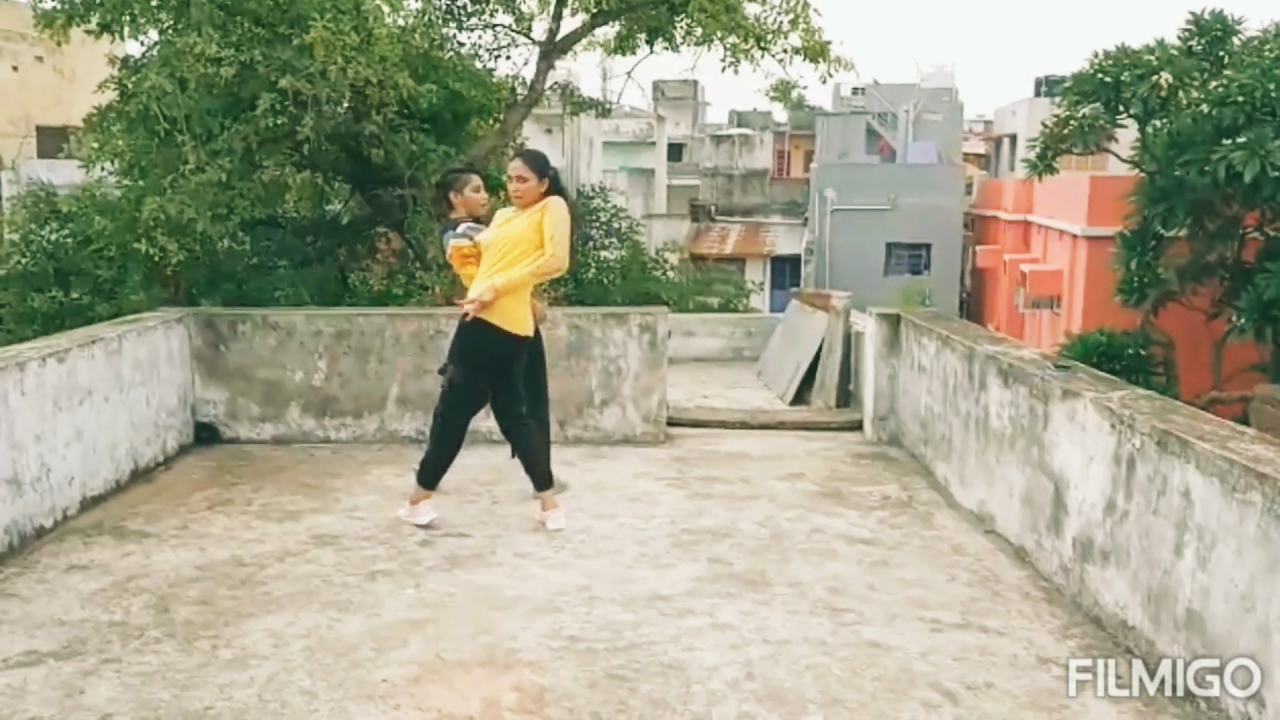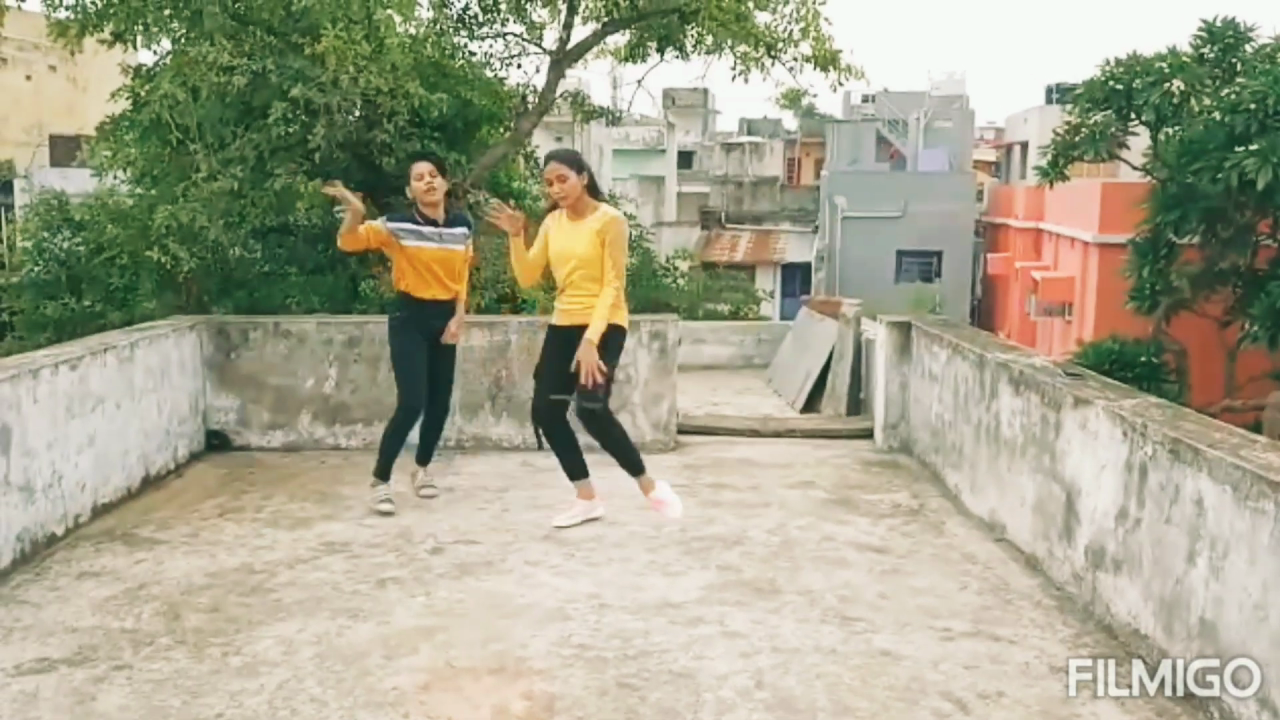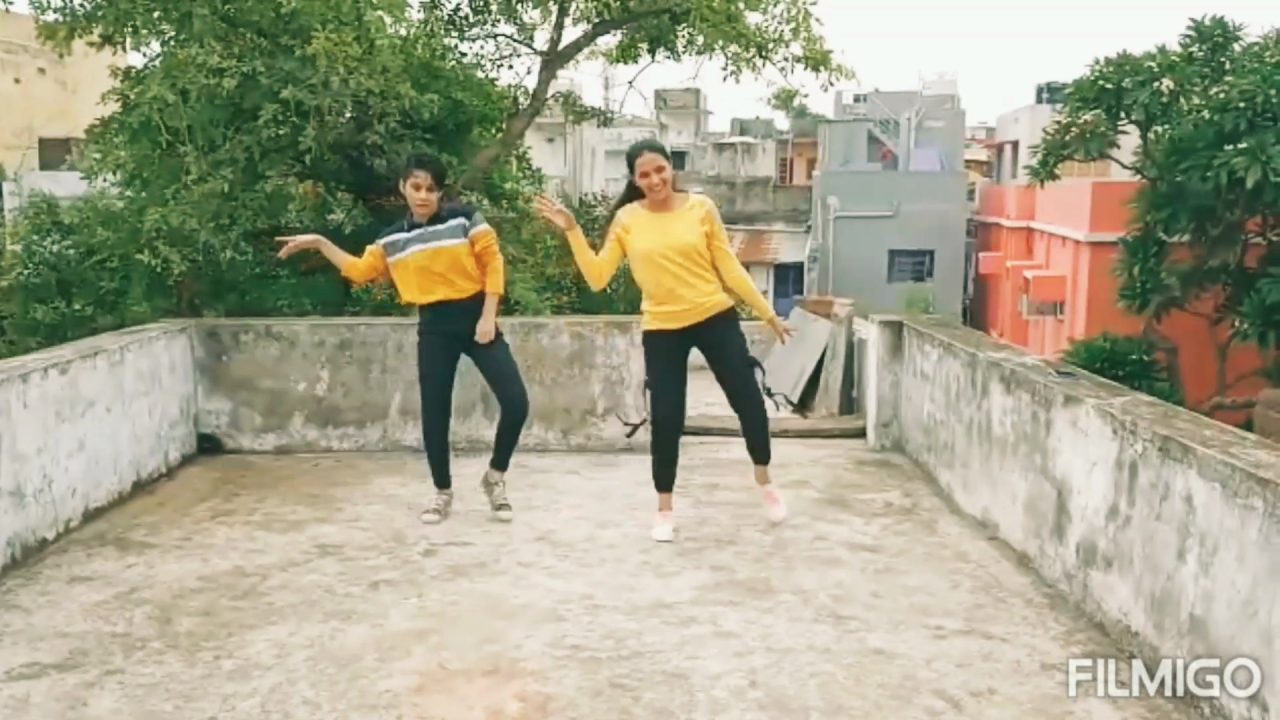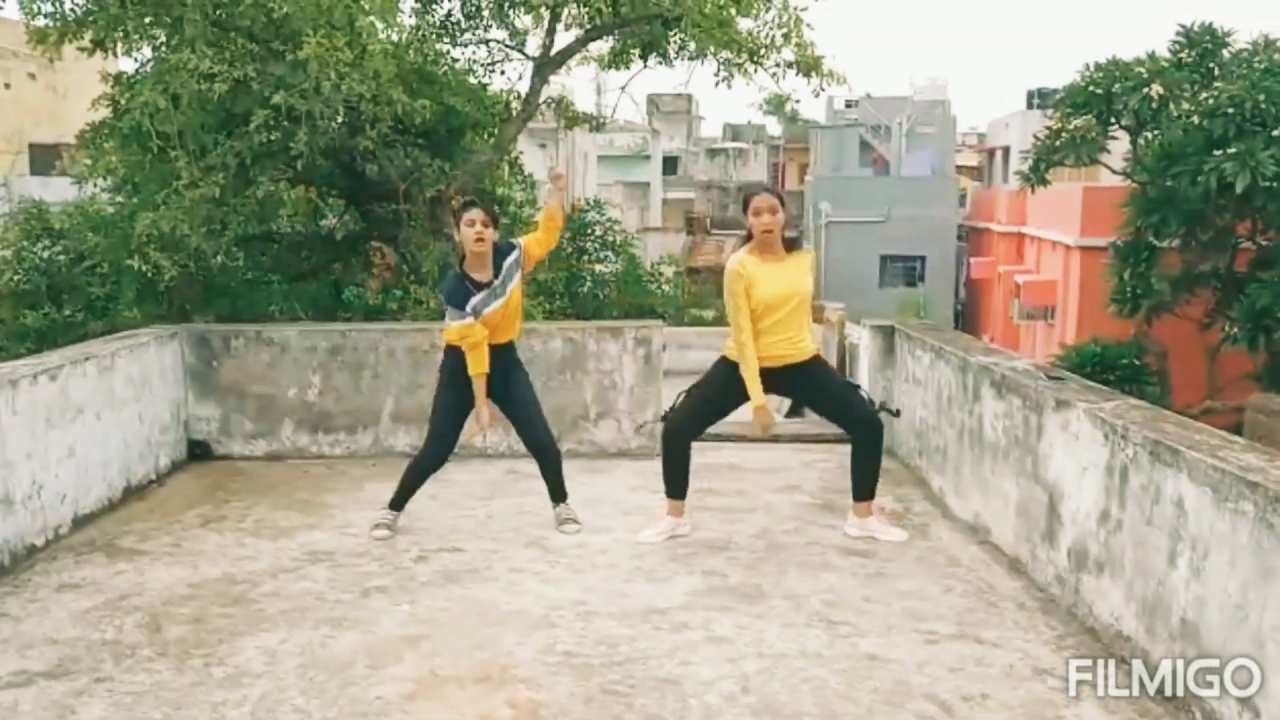
dt=1s
person 1, frame 1
left shoulder: (553, 207)
right shoulder: (504, 215)
left elbow: (556, 262)
left wrist: (497, 289)
left hip: (493, 322)
right hip: (492, 322)
left knee: (453, 409)
right knee: (513, 413)
left ankle: (420, 499)
right ankle: (549, 504)
person 1, frame 2
left shoulder: (610, 220)
right shoulder: (552, 223)
left elbow: (613, 286)
right elbow: (527, 277)
left wrist: (591, 340)
right wrist: (516, 236)
left hip: (603, 327)
right hip: (562, 325)
left knee: (591, 408)
right knee: (545, 410)
left ankle: (649, 487)
right ankle: (586, 497)
person 1, frame 3
left shoulder: (701, 208)
right shoulder: (626, 219)
left elbow: (729, 266)
right elbow: (598, 278)
left wrist: (768, 314)
right wrist: (572, 230)
left hip: (715, 317)
right hip: (662, 327)
left knee: (747, 399)
right knee: (666, 418)
left ankle: (763, 481)
right ankle: (665, 508)
person 1, frame 4
left shoulder: (804, 257)
right shoulder: (739, 266)
right elbow: (742, 335)
left wrist: (811, 349)
right wrist: (757, 399)
left hip: (800, 362)
right hip: (745, 363)
left knee: (867, 423)
right knee: (677, 428)
left ankle: (863, 515)
right ankle: (675, 516)
person 2, frame 1
left shoulder: (477, 228)
right shoulder: (458, 231)
right elbow: (475, 279)
left wrist: (531, 302)
right wrist: (529, 302)
right knee: (534, 396)
person 2, frame 2
left shoulder: (462, 224)
right shoulder: (397, 222)
right elbow: (350, 241)
left wrist: (459, 315)
right wrist: (353, 209)
left hip: (443, 318)
right hip: (409, 318)
left knee: (439, 404)
right knee: (412, 403)
left ankle: (422, 469)
right ankle: (380, 481)
person 2, frame 3
left shoulder: (464, 219)
right shoulder: (393, 239)
left elbow: (492, 261)
right elbow: (360, 270)
left wrist: (489, 315)
right wrist: (318, 243)
left hip: (476, 317)
right hip: (435, 327)
left knee: (516, 401)
right knee: (434, 416)
left ankle: (495, 476)
right ankle: (442, 492)
person 2, frame 4
left shoulder: (511, 254)
right shoulder: (457, 292)
left elbow: (547, 236)
right elbow: (473, 349)
left wrist: (556, 197)
right wrist: (481, 405)
left hip: (505, 360)
right hip: (463, 364)
left knee: (540, 439)
right knee: (437, 449)
left ankle: (560, 504)
right ankle: (393, 509)
